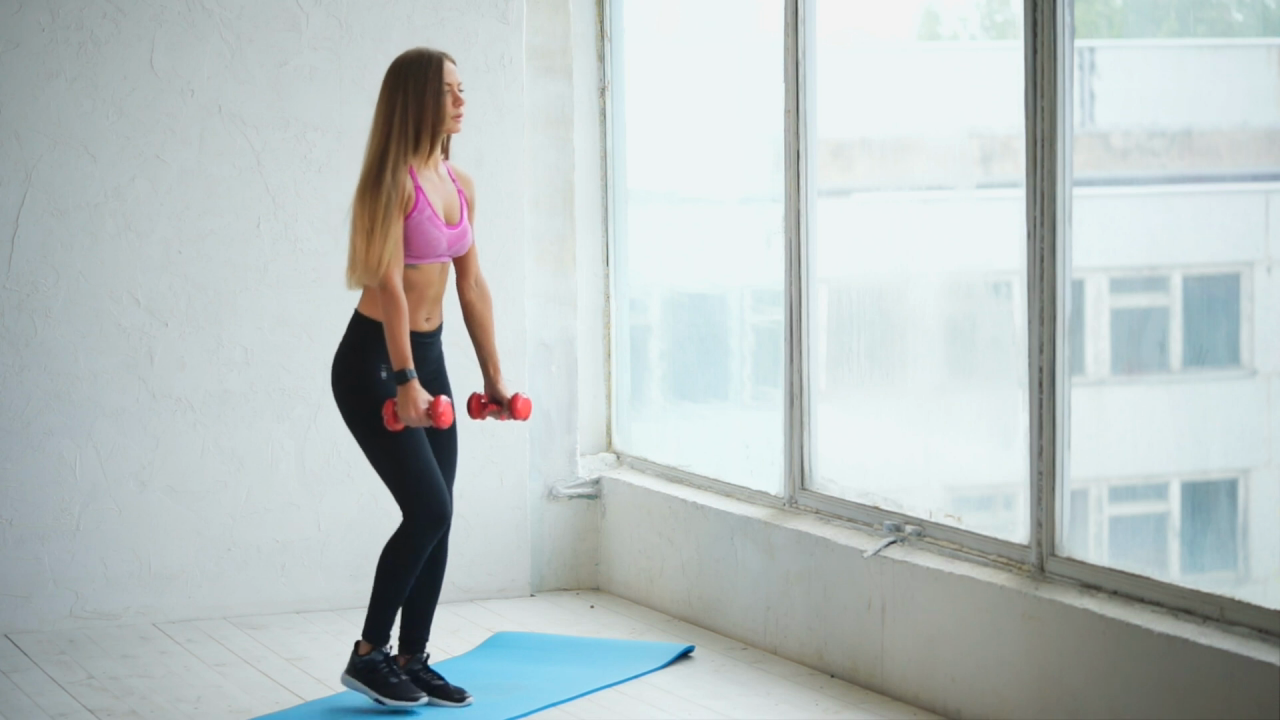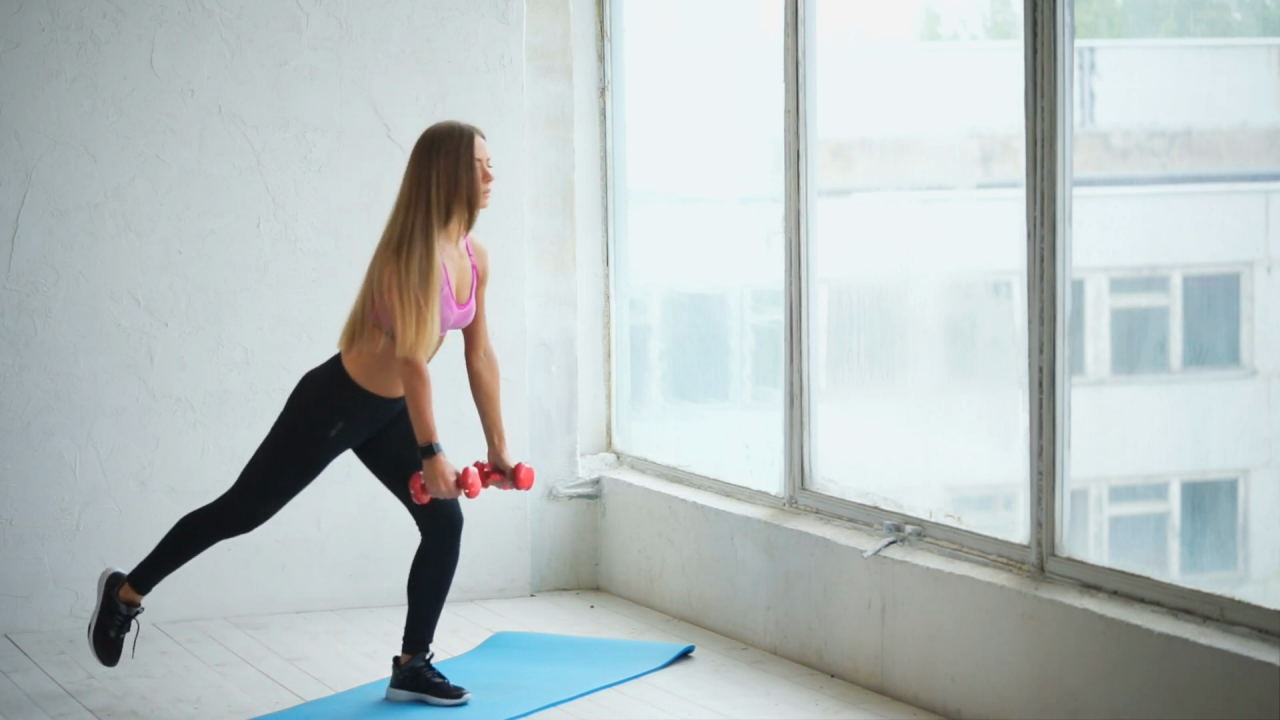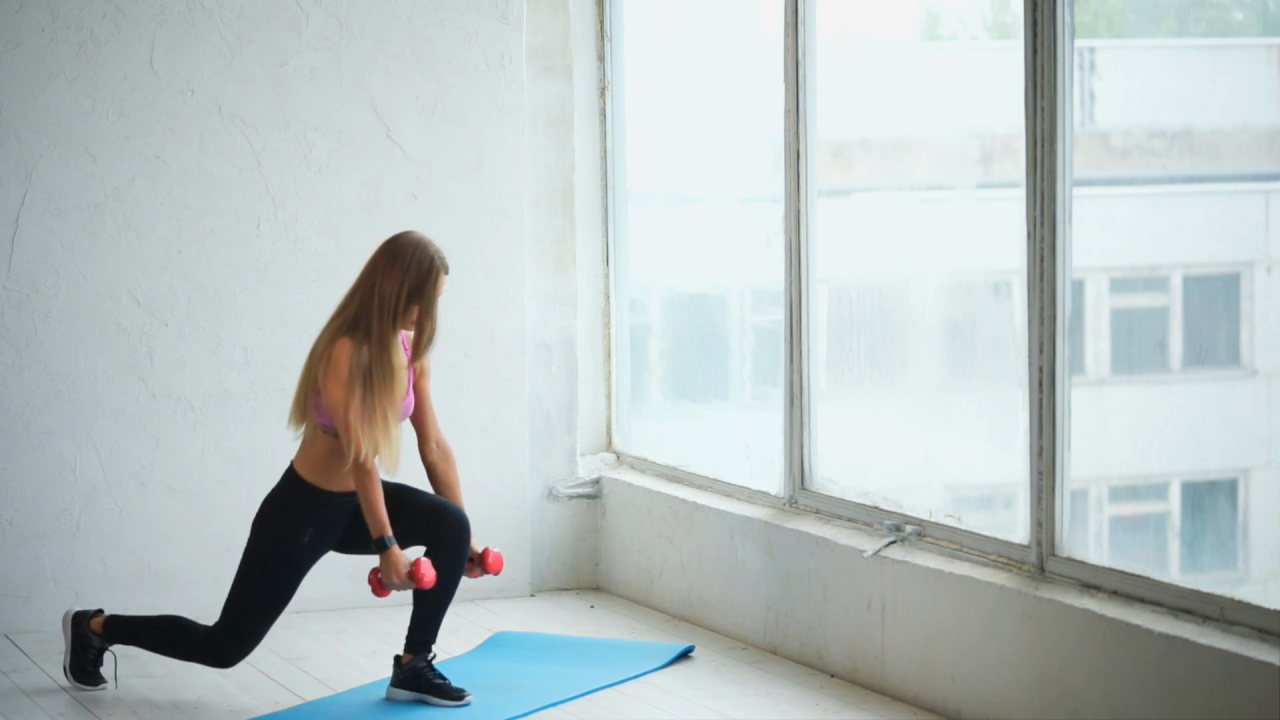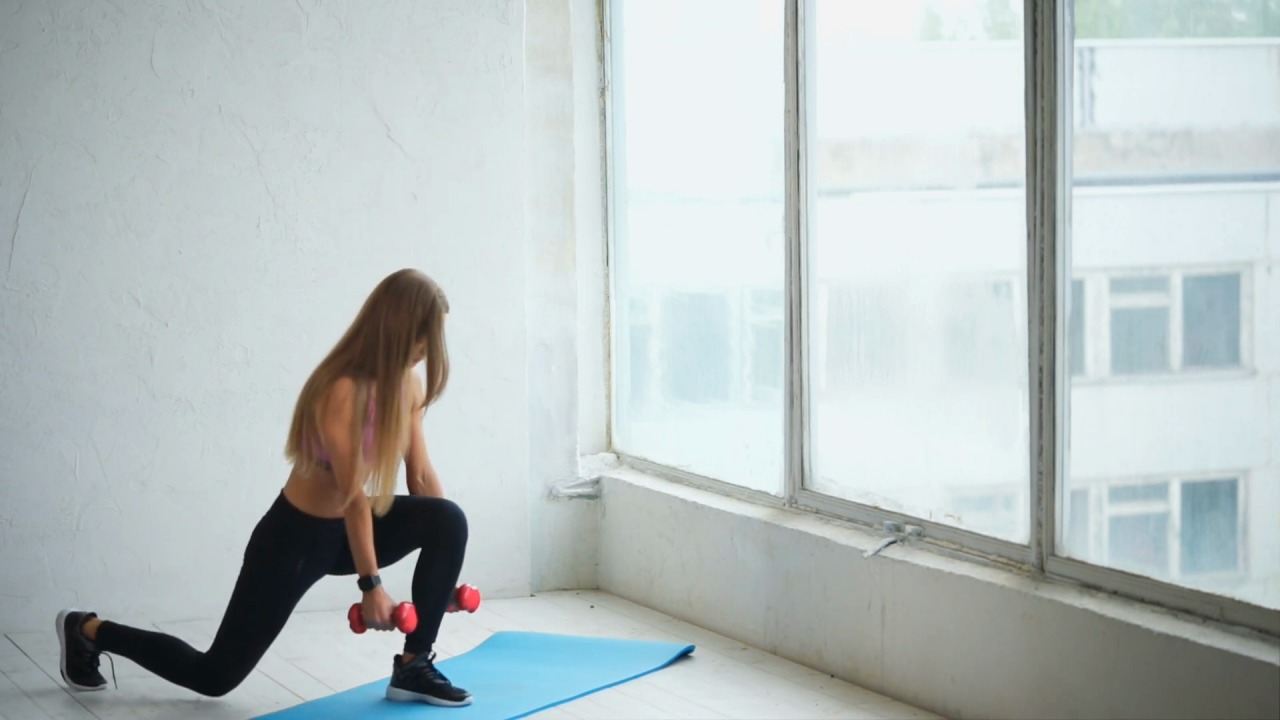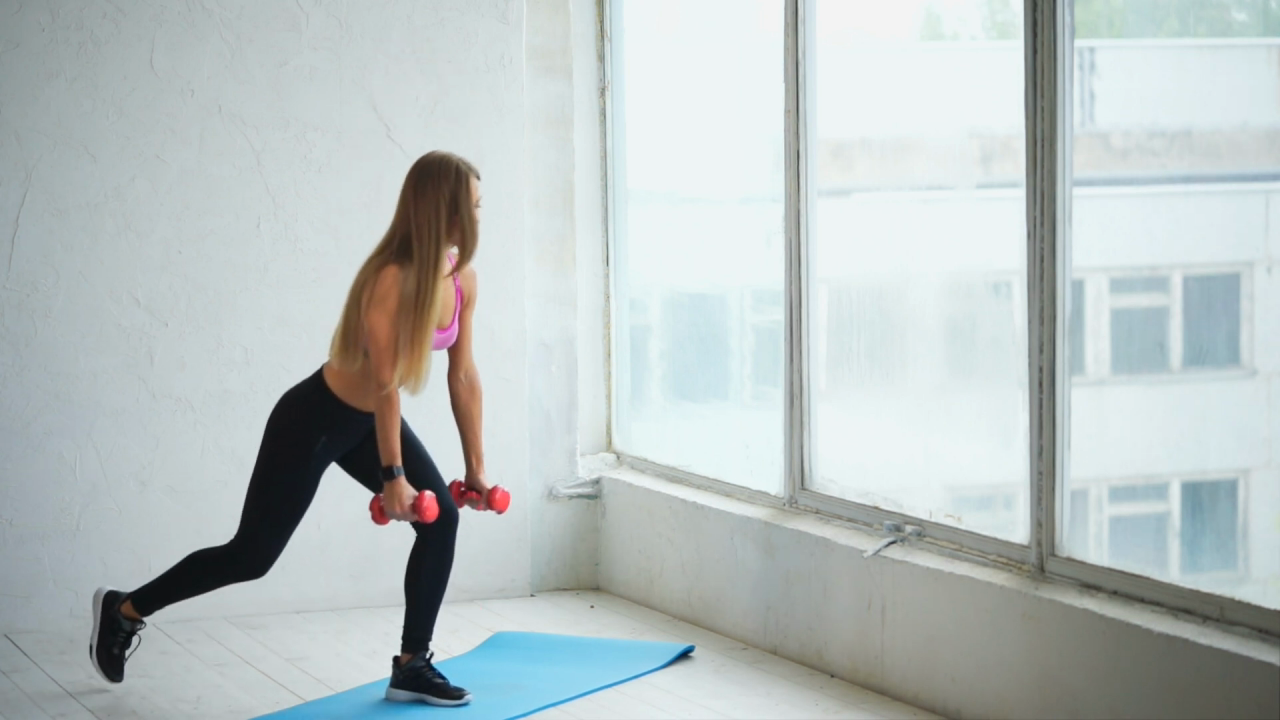
dt=1s
person 1, frame 1
left shoulder: (460, 183)
right shoulder: (392, 182)
left elbow: (472, 286)
right elbow: (388, 286)
left wrist: (493, 377)
right wrist: (403, 380)
left hip: (427, 356)
right hip: (372, 362)
left knee: (436, 517)
right knee: (428, 510)
left ankle: (411, 660)
right ankle: (369, 655)
person 1, frame 2
left shoulder: (475, 256)
right shoulder: (412, 252)
left elbow: (480, 357)
right elbow: (412, 359)
left wrist: (498, 447)
right wrist: (431, 453)
left hip: (387, 410)
right hip: (334, 403)
left knee: (445, 523)
right knee: (239, 512)
left ankle: (412, 667)
right ankle: (124, 592)
person 1, frame 3
left shoulder: (411, 350)
right shoulder: (344, 352)
left elbow: (434, 445)
right elbow: (358, 458)
left wrist: (467, 534)
right wrist: (386, 545)
left hip: (351, 502)
right hip: (301, 509)
left knee: (450, 530)
right knee: (226, 644)
left ankle: (413, 667)
right ankle: (93, 628)
person 1, frame 4
left shoulder: (408, 384)
right shoulder: (342, 391)
left elbow: (421, 476)
right elbow: (353, 496)
left wrist: (447, 572)
right wrist: (370, 584)
left hip: (343, 530)
right hip: (293, 537)
left knee: (448, 520)
right knee: (214, 677)
left ankle: (413, 666)
right ankle: (88, 632)
person 1, frame 5
left shoulder: (463, 278)
right shoulder: (391, 279)
left elbow: (464, 377)
right elbow: (386, 384)
left wrist: (476, 470)
right wrist: (391, 477)
left hip: (366, 421)
right hip: (313, 418)
left knee: (441, 516)
right knee: (251, 554)
left ankle: (410, 667)
right ankle: (124, 609)
